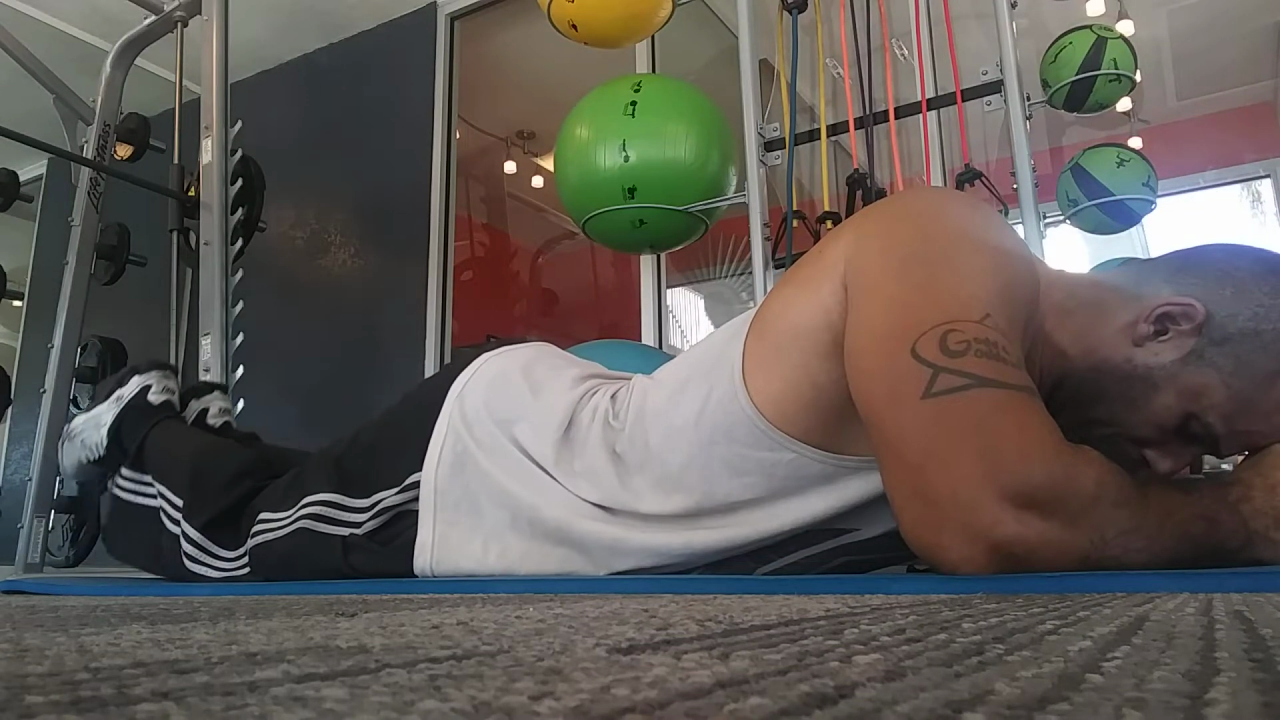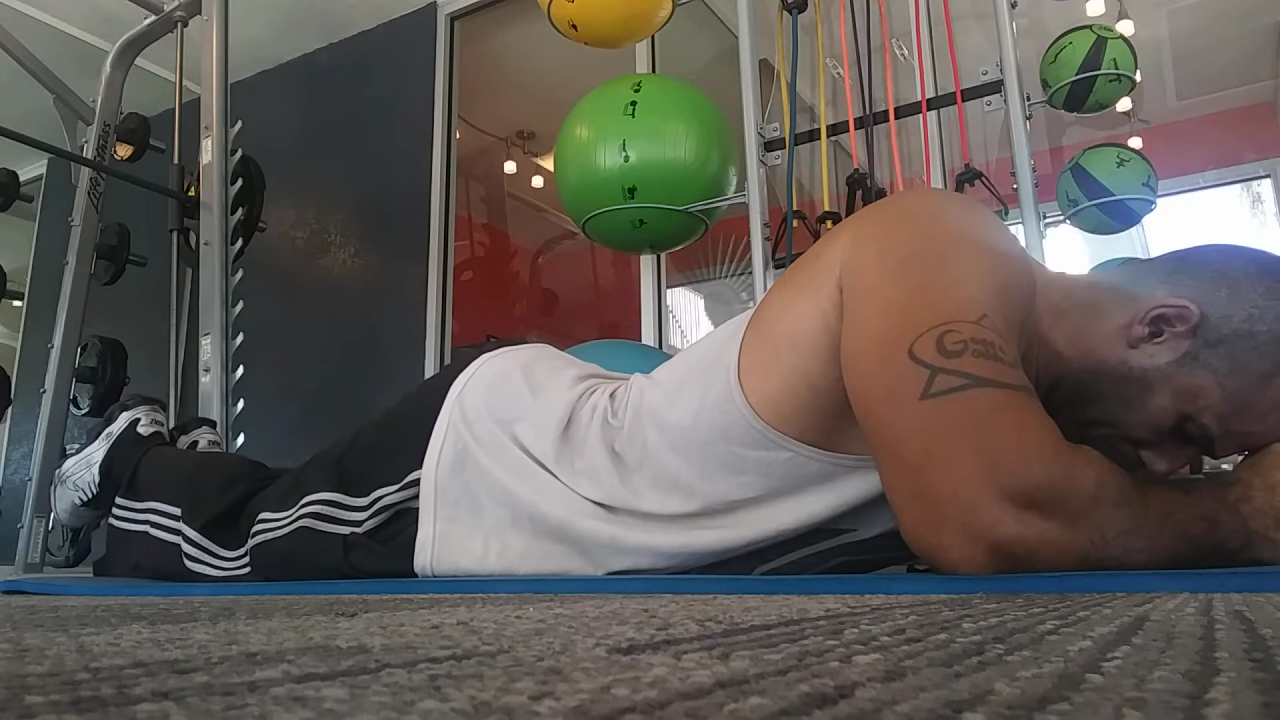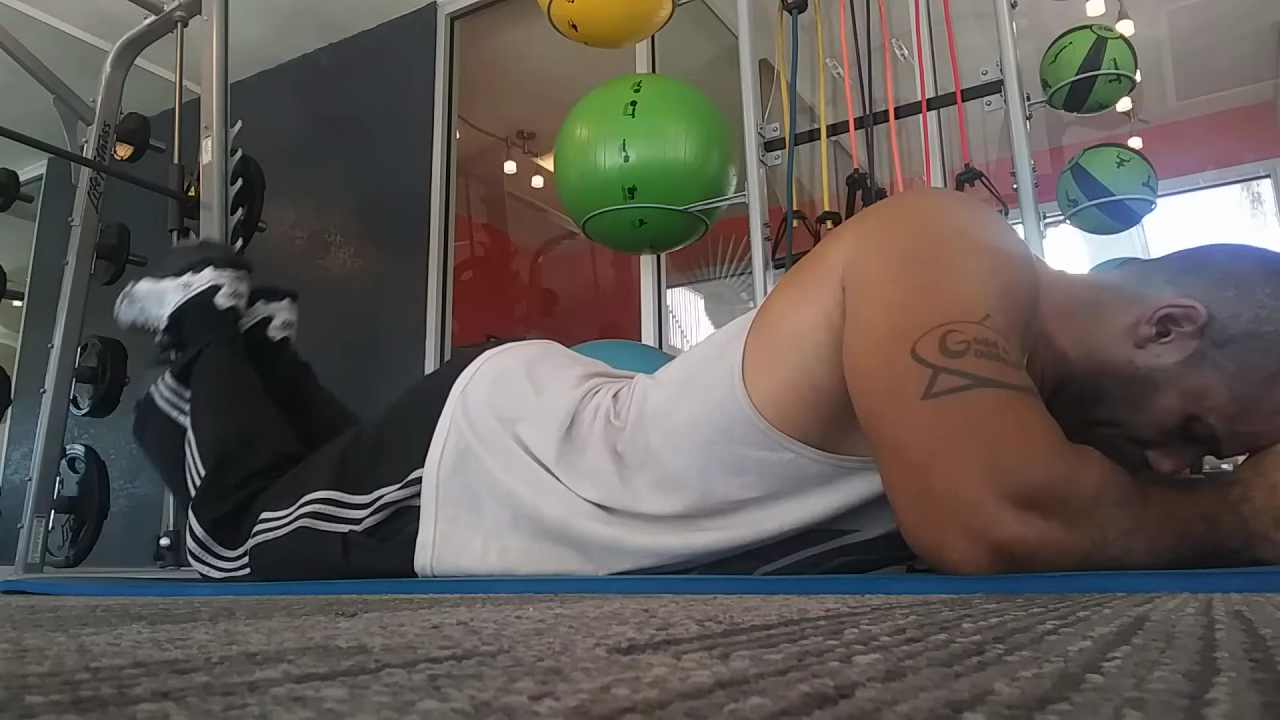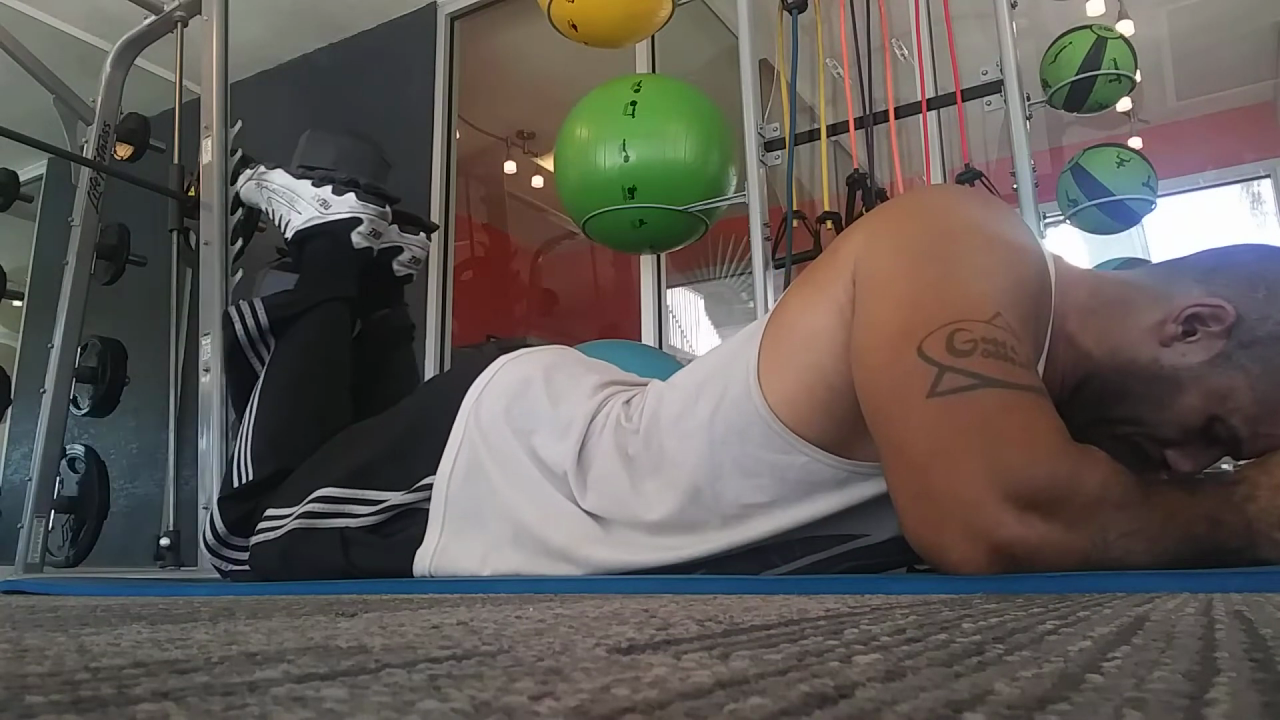
dt=0.7s
person 1, frame 1
left shoulder: (1010, 369)
right shoulder: (945, 249)
right elbow: (993, 520)
left hip: (544, 435)
right hip: (463, 463)
right knee: (231, 552)
left ankle: (188, 425)
right ankle: (151, 428)
person 1, frame 2
left shoulder: (1010, 369)
right shoulder: (944, 251)
right elbow: (992, 520)
left hip: (547, 431)
right hip: (464, 463)
right knee: (232, 551)
left ankle: (168, 458)
right ankle: (140, 462)
person 1, frame 3
left shoulder: (1017, 373)
right shoulder: (948, 251)
right elbow: (995, 520)
left hip: (550, 428)
right hip: (466, 456)
right knee: (236, 535)
left ankle: (252, 333)
right ankle: (209, 316)
person 1, frame 4
left shoulder: (1047, 372)
right shoulder: (962, 247)
right elbow: (998, 520)
left hip: (575, 426)
right hip: (487, 453)
right knee: (255, 532)
left ankle: (366, 273)
right ankle: (339, 260)
